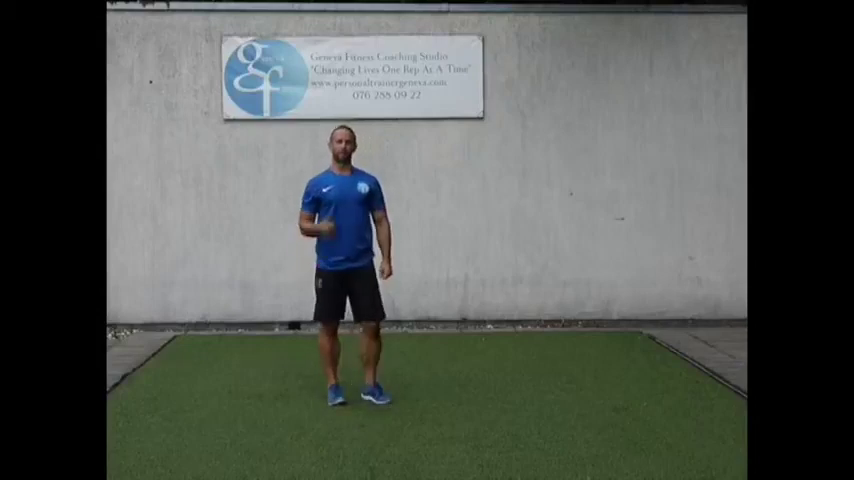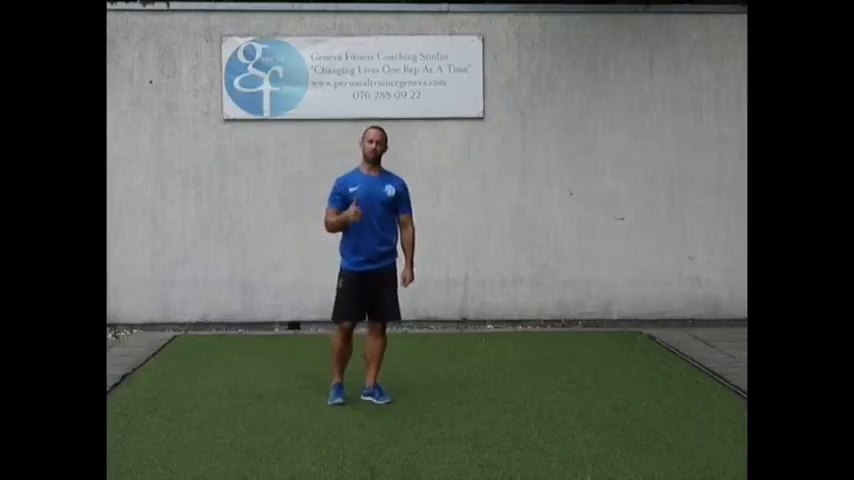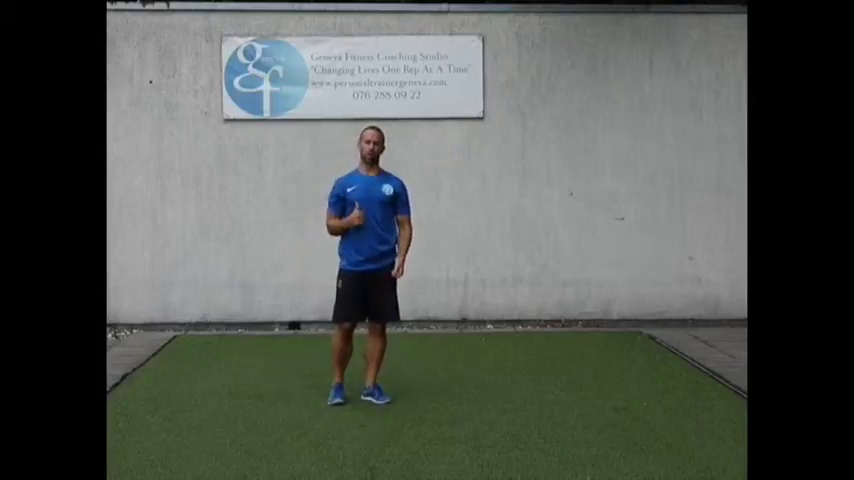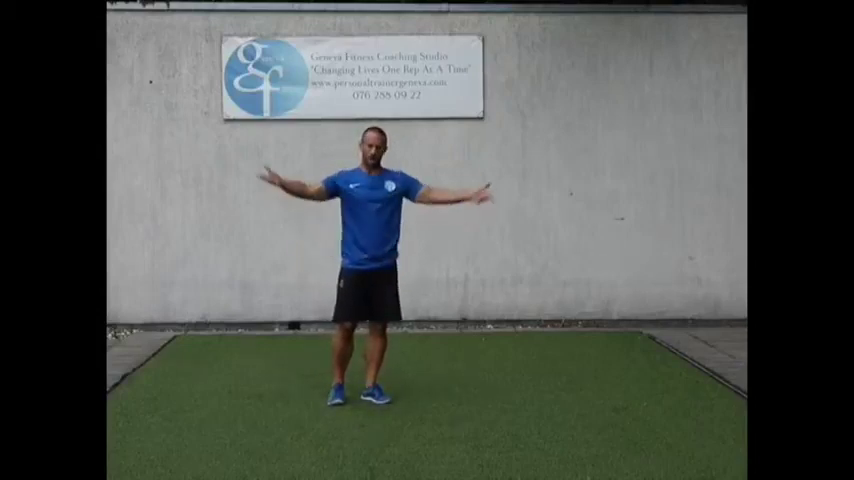
dt=1s
person 1, frame 1
left shoulder: (369, 182)
right shoulder: (317, 184)
left elbow: (381, 222)
right elbow: (303, 225)
left wrist: (386, 259)
right wrist: (319, 228)
left hip: (363, 266)
right hip: (329, 268)
left knee: (371, 325)
right knee: (329, 327)
left ankle: (371, 384)
right ankle: (333, 384)
person 1, frame 2
left shoulder: (396, 185)
right shoulder: (344, 182)
left elbow: (406, 226)
right elbow: (329, 225)
left wrist: (409, 264)
right wrist: (347, 216)
left hip: (384, 268)
right hip: (352, 267)
left knee: (378, 326)
right knee: (345, 326)
left ankle: (371, 385)
right ankle: (337, 384)
person 1, frame 3
left shoulder: (394, 185)
right shoulder: (343, 184)
left elbow: (404, 226)
right elbow: (331, 226)
left wrist: (401, 258)
right wrist: (349, 221)
left hip: (383, 269)
right hip: (351, 268)
left knee: (378, 327)
right knee: (344, 326)
left ankle: (371, 386)
right ankle: (337, 384)
person 1, frame 4
left shoulder: (398, 180)
right shoulder: (344, 179)
left elbow: (431, 194)
right elbow: (310, 191)
left wrist: (469, 195)
right wrist: (282, 183)
left hip: (385, 268)
right hip: (353, 268)
left knee: (379, 327)
right knee: (345, 326)
left ankle: (371, 386)
right ankle: (337, 385)
